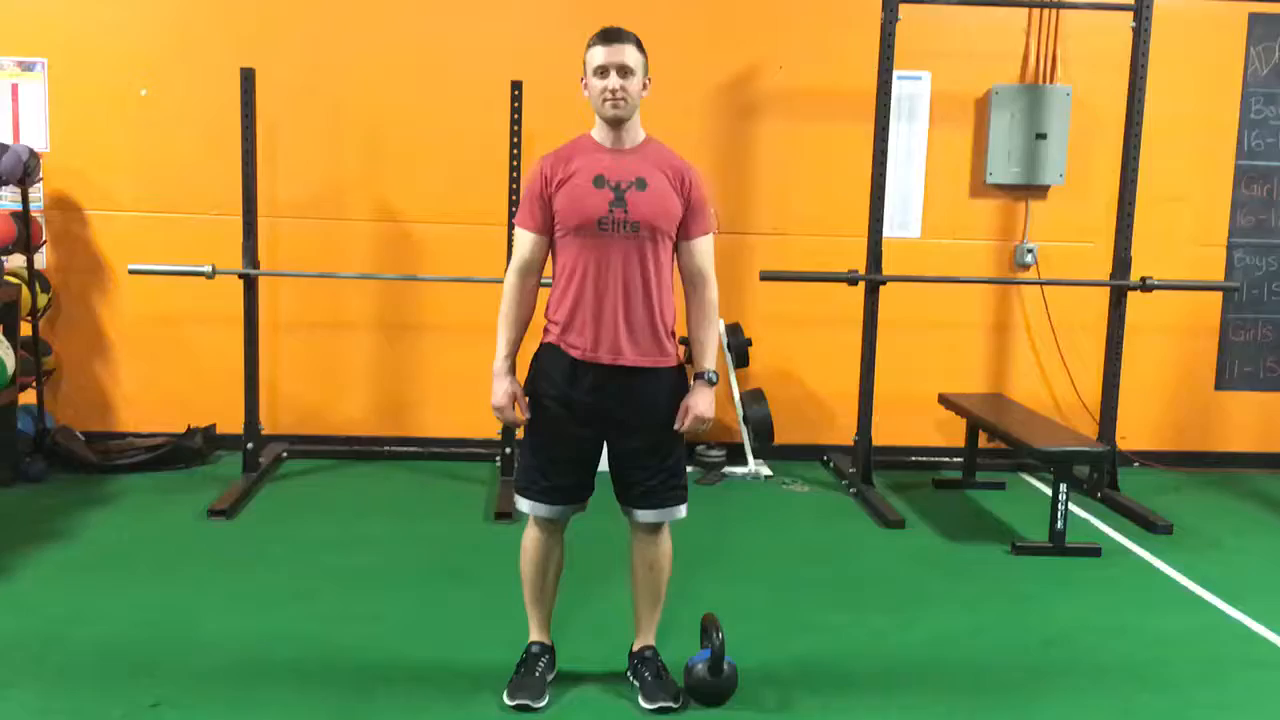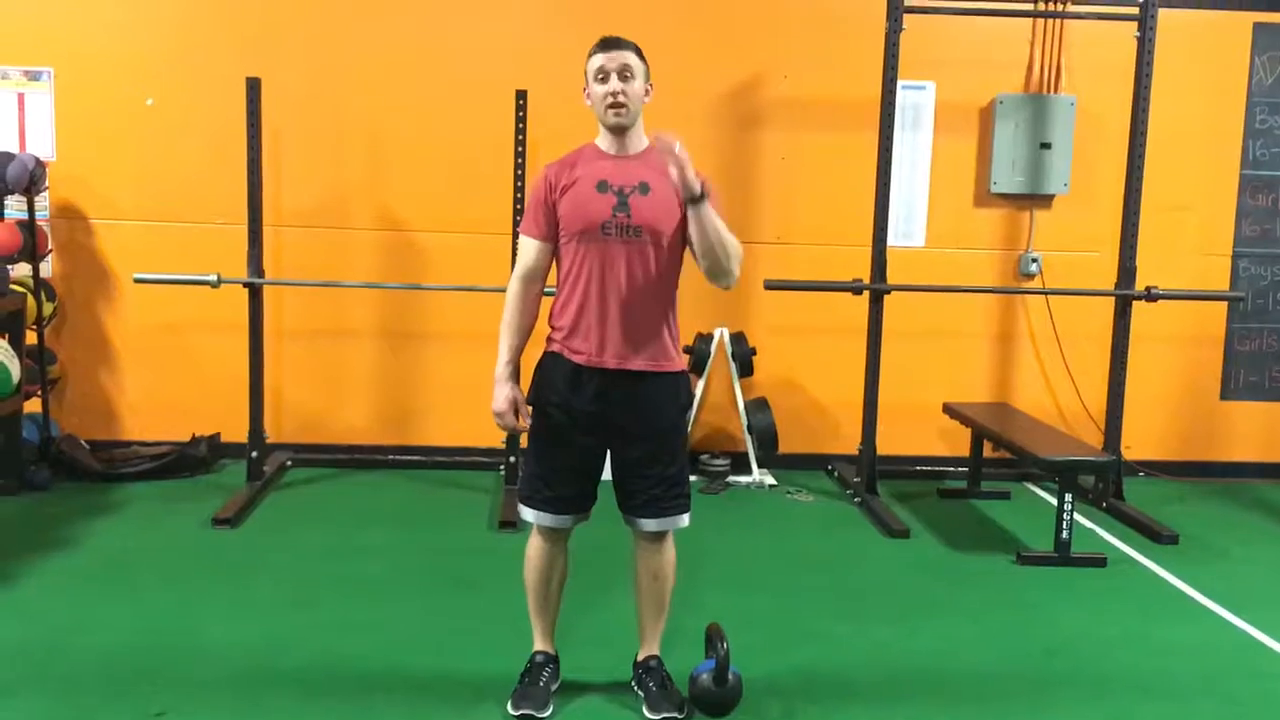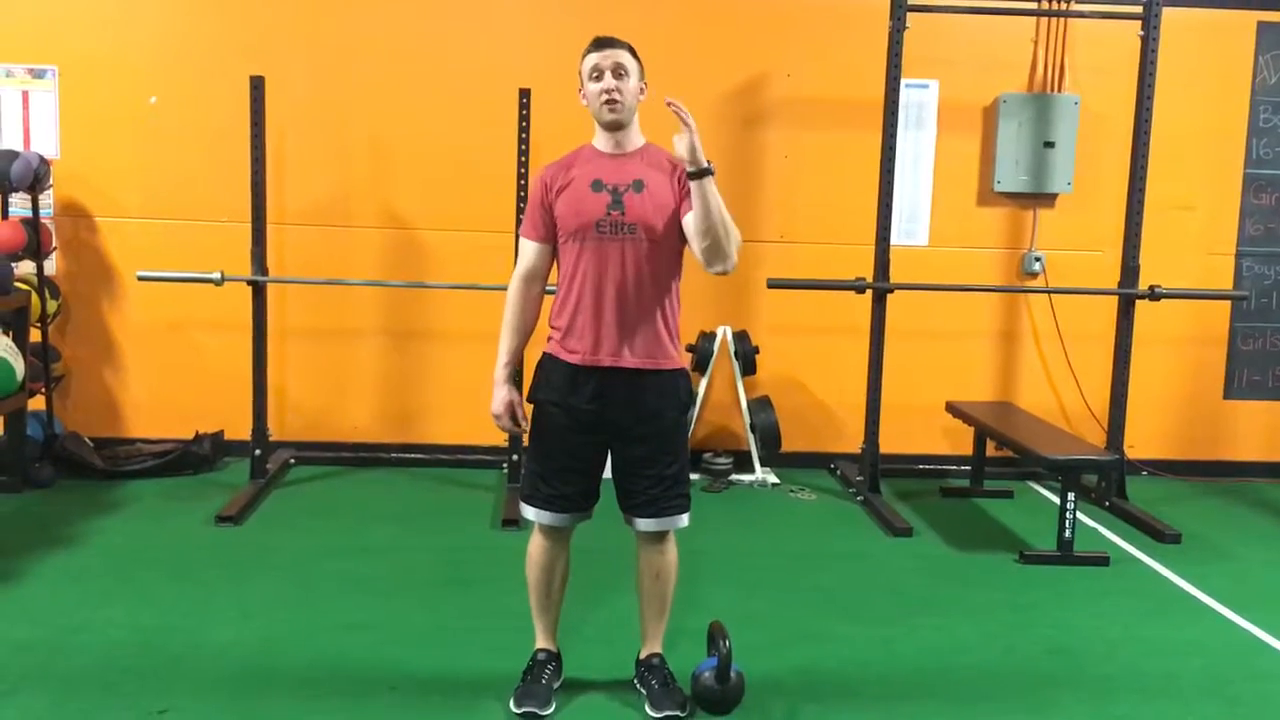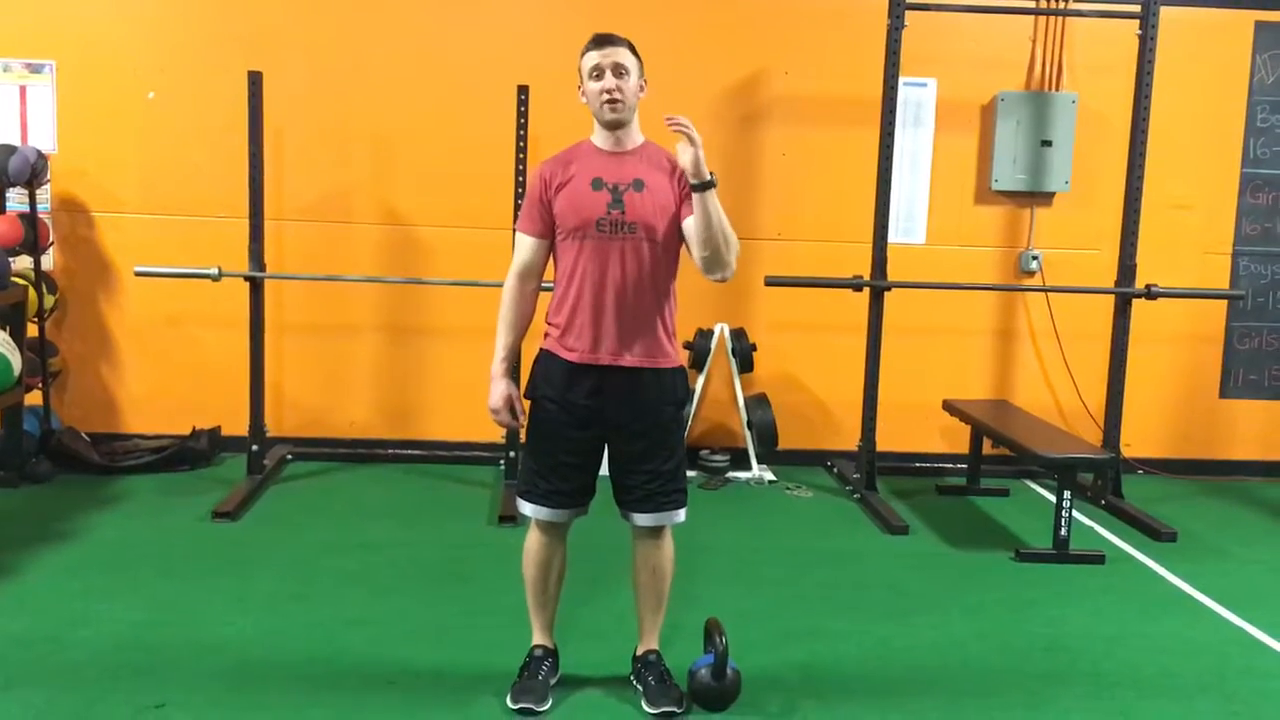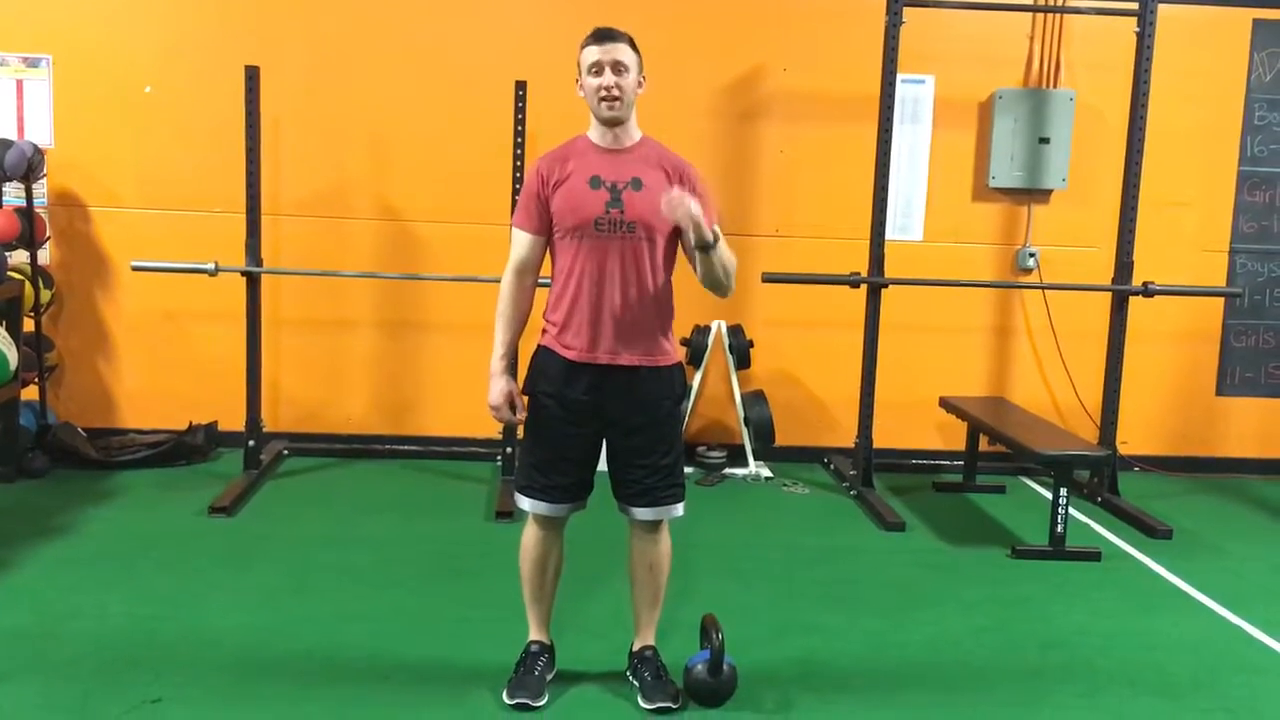
dt=0.5s
person 1, frame 1
left shoulder: (679, 176)
right shoulder: (554, 170)
left elbow: (701, 282)
right elbow: (523, 272)
left wrist: (705, 379)
right wrist: (503, 367)
left hip: (652, 375)
right hip: (565, 371)
left knee: (652, 519)
right knee: (546, 515)
left ankle: (645, 652)
right ankle: (539, 648)
person 1, frame 2
left shoulder: (680, 176)
right shoulder: (557, 178)
left elbow: (727, 271)
right elbow: (527, 279)
left wrist: (692, 194)
right wrist: (505, 371)
left hip: (654, 379)
right hip: (568, 377)
left knee: (655, 527)
right knee: (549, 523)
left ankle: (649, 662)
right ankle: (542, 658)
person 1, frame 3
left shoulder: (678, 174)
right shoulder: (556, 179)
left elbow: (722, 259)
right elbow: (527, 280)
left wrist: (698, 167)
right wrist: (504, 375)
left hip: (655, 378)
right hip: (568, 376)
left knee: (657, 526)
right knee: (550, 522)
left ankle: (652, 660)
right ankle: (544, 656)
person 1, frame 4
left shoulder: (676, 173)
right shoulder: (554, 174)
left elbow: (720, 267)
right elbow: (524, 275)
left wrist: (701, 178)
right wrist: (500, 368)
left hip: (652, 375)
right hip: (566, 372)
left knee: (653, 522)
right knee: (548, 518)
left ankle: (648, 656)
right ankle: (541, 651)
person 1, frame 5
left shoulder: (675, 172)
right shoulder: (551, 171)
left elbow: (723, 276)
right elbow: (520, 272)
left wrist: (701, 235)
right wrist: (500, 366)
left hip: (649, 373)
right hip: (563, 370)
left knee: (651, 518)
right knee: (545, 514)
left ankle: (645, 652)
right ankle: (538, 647)
